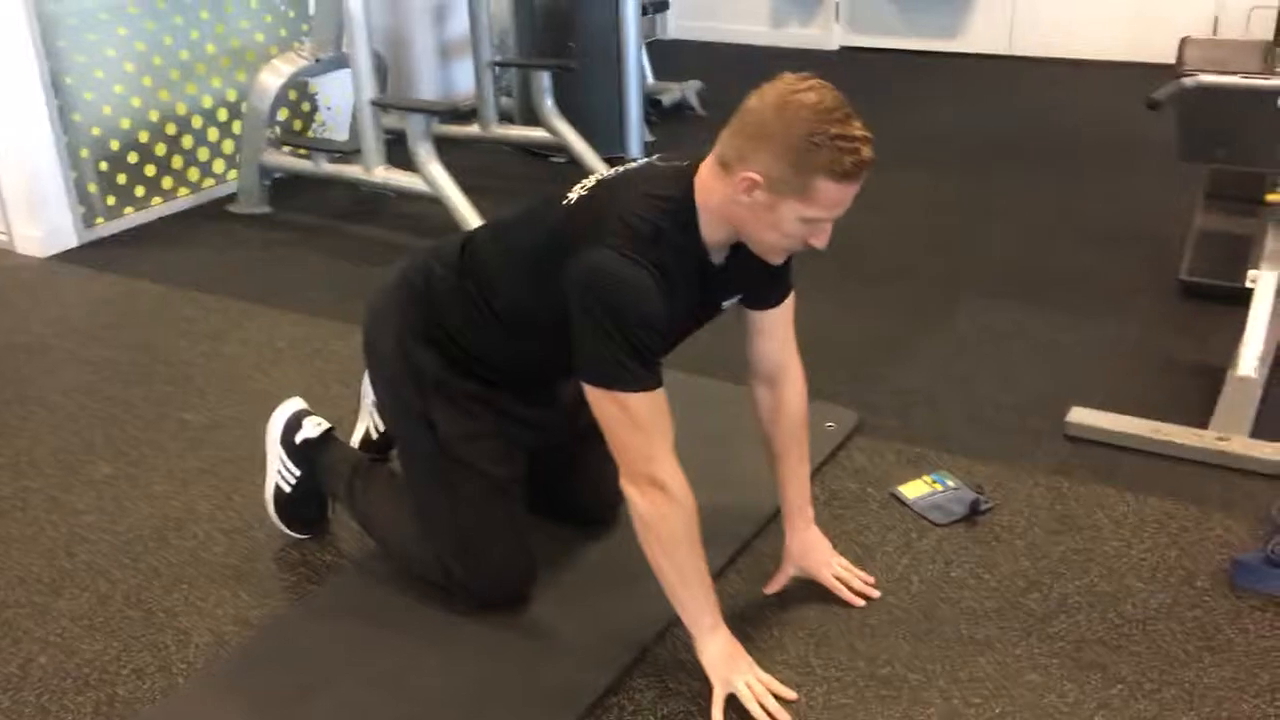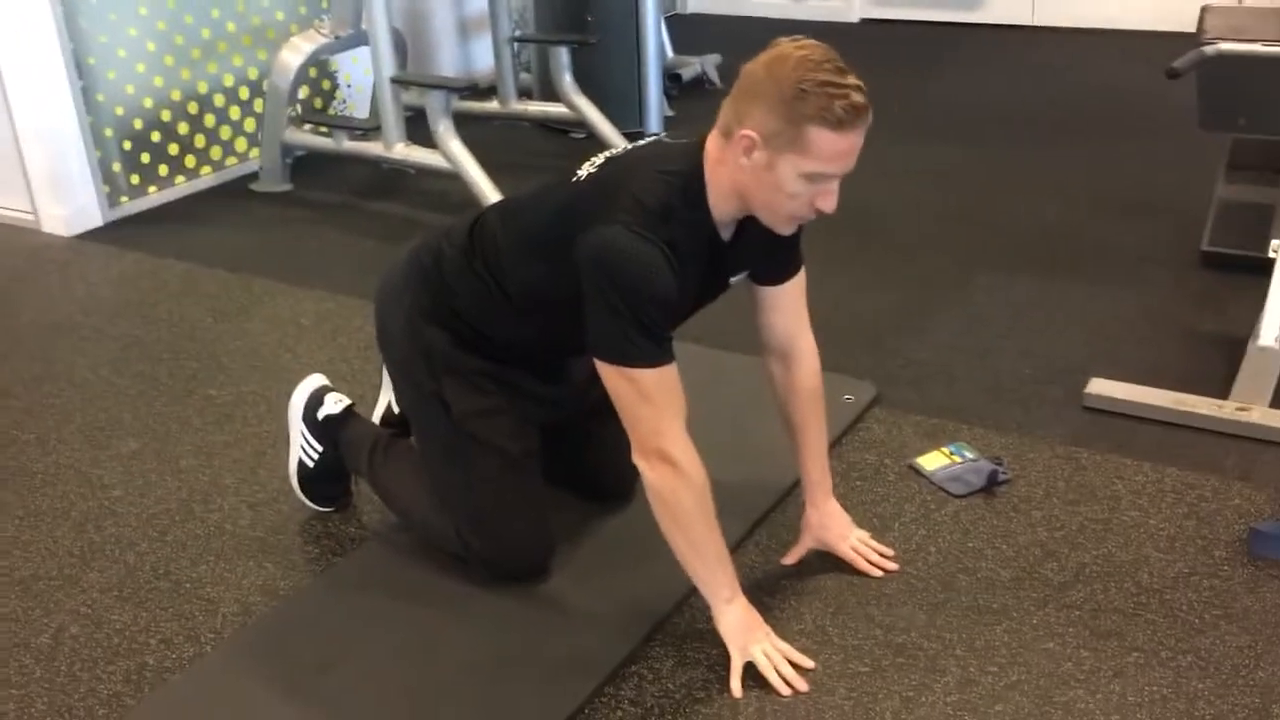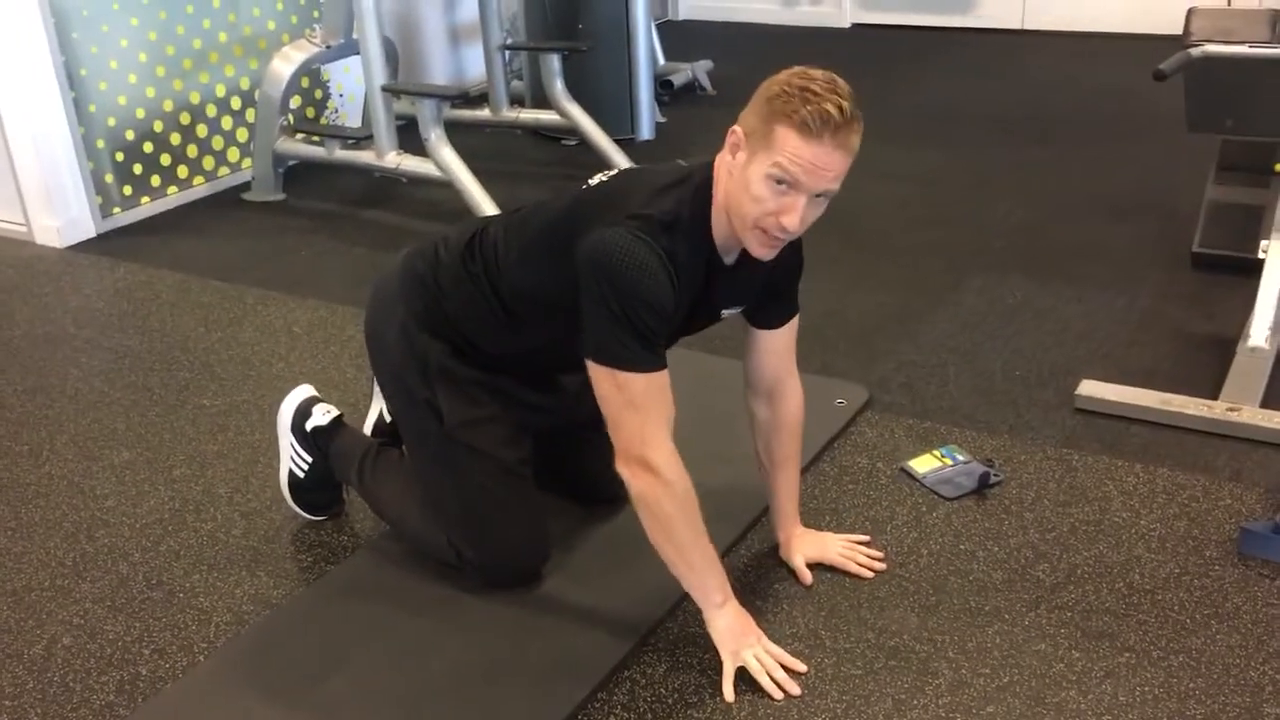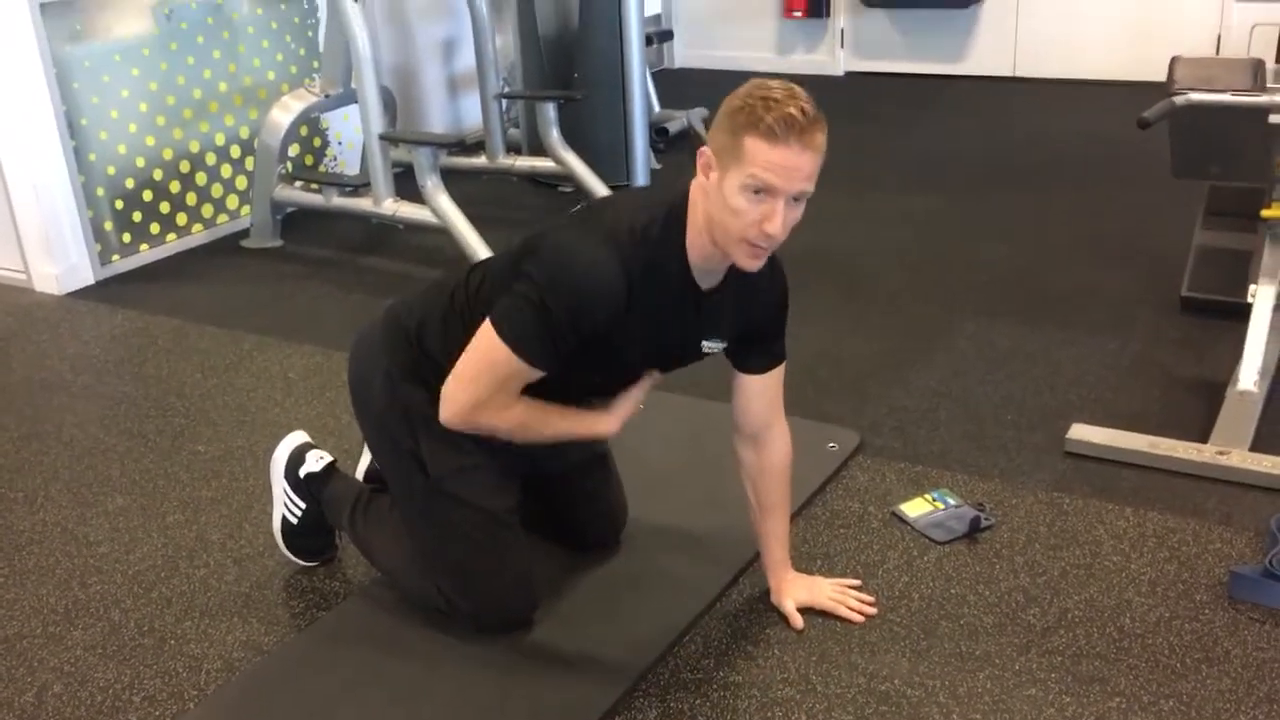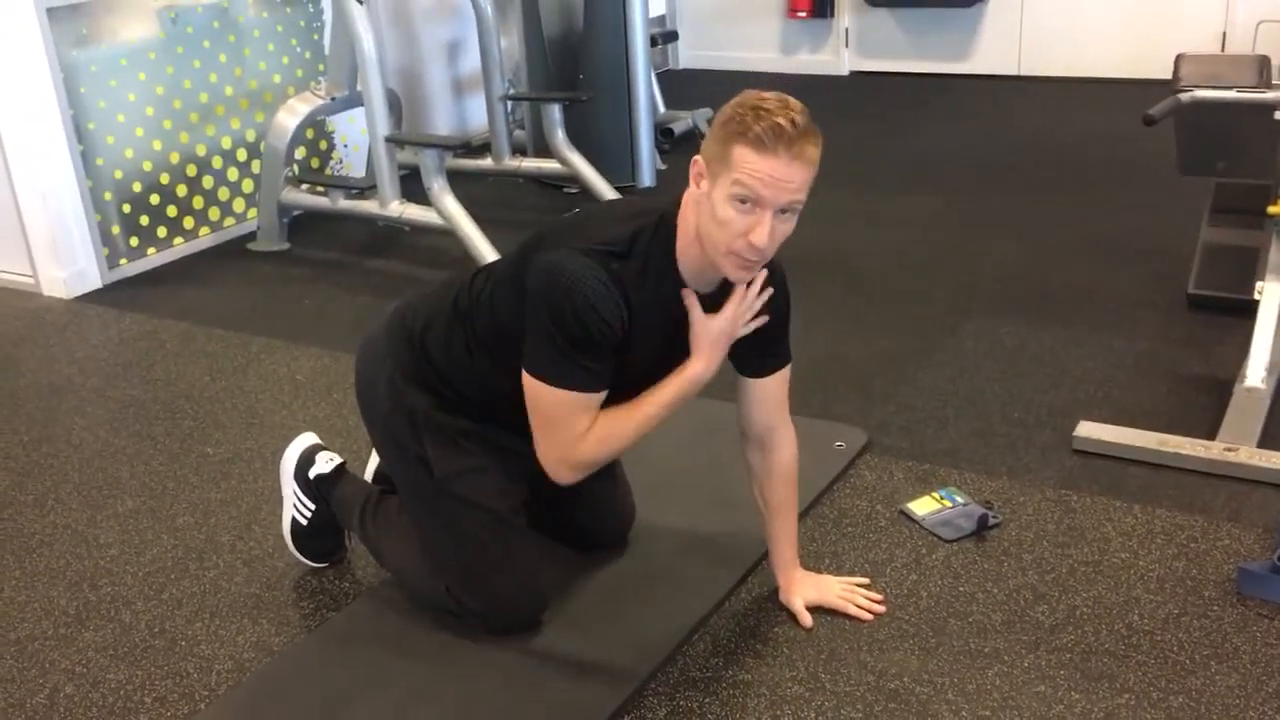
dt=1s
person 1, frame 1
left shoulder: (751, 218)
right shoulder: (621, 265)
left elbow: (777, 376)
right elbow: (651, 478)
left wrist: (802, 530)
right wrist: (713, 640)
left hip: (528, 349)
right hip: (431, 347)
left knee: (592, 508)
right knee: (492, 579)
right ankle: (316, 453)
person 1, frame 2
left shoulder: (765, 196)
right shoulder: (630, 242)
left elbow: (791, 350)
right elbow: (663, 452)
left wrist: (820, 504)
right wrist: (729, 608)
left hip: (540, 328)
right hip: (442, 324)
left knee: (609, 481)
right knee: (513, 550)
left ankle: (418, 407)
right ankle: (338, 429)
person 1, frame 3
left shoulder: (773, 242)
right shoulder: (632, 252)
left elbow: (775, 389)
right elbow: (647, 458)
left wrist: (790, 528)
right wrist: (723, 611)
left hip: (531, 340)
right hip: (432, 330)
left knee: (596, 486)
right knee: (506, 554)
right ankle: (330, 443)
person 1, frame 4
left shoulder: (759, 283)
right shoulder: (593, 265)
left elbow: (761, 431)
right elbow: (463, 406)
left wrist: (781, 573)
right wrist: (604, 422)
left hip: (525, 382)
right hip: (417, 379)
left knee: (598, 530)
right knee: (498, 601)
left ankle: (412, 471)
right ankle: (324, 487)
person 1, frame 5
left shoulder: (758, 285)
right shoulder: (582, 275)
left elbow: (768, 434)
right elbow: (565, 459)
left wrist: (789, 573)
right wrist: (699, 366)
left hip: (522, 385)
right hip: (421, 382)
left knee: (604, 531)
right knee: (507, 601)
right ankle: (333, 487)
